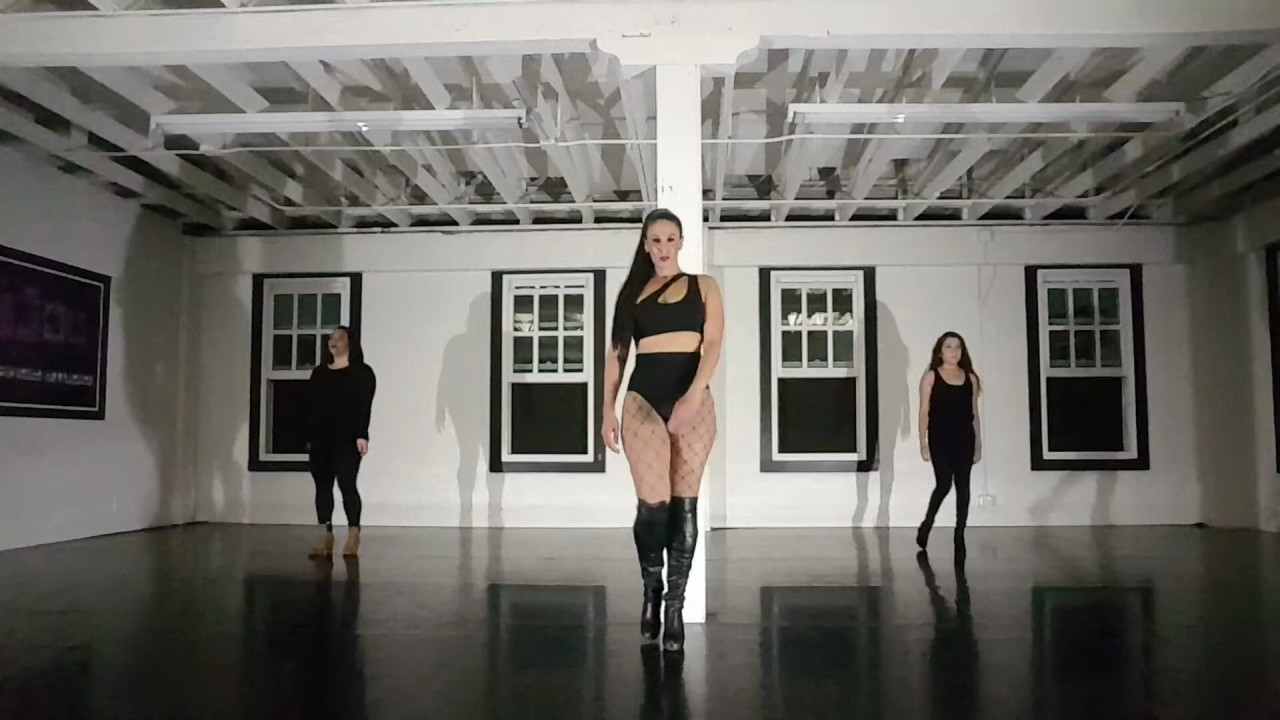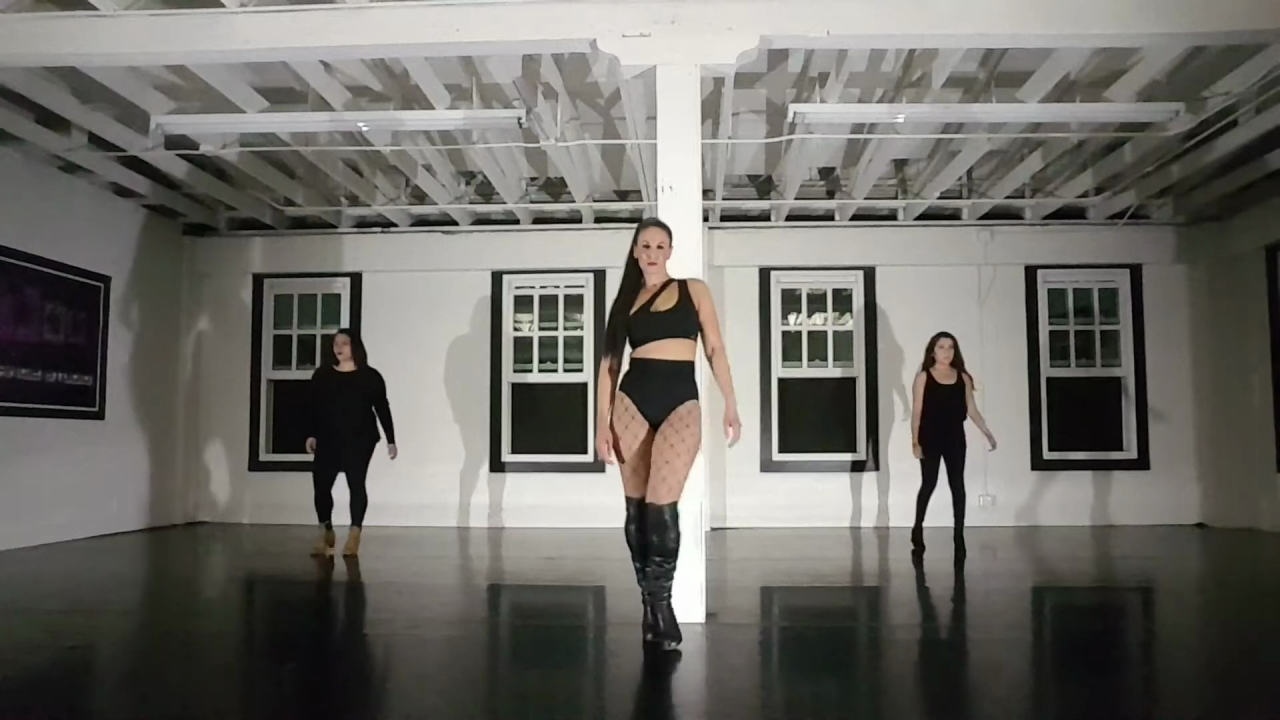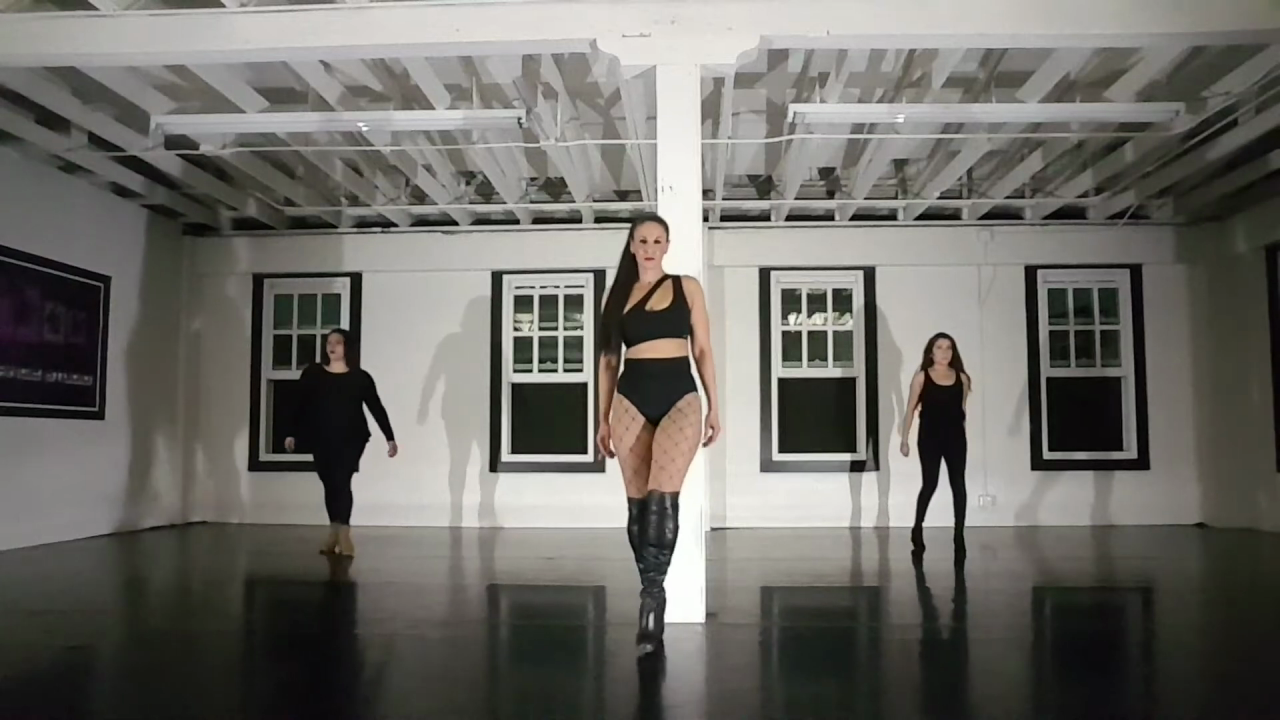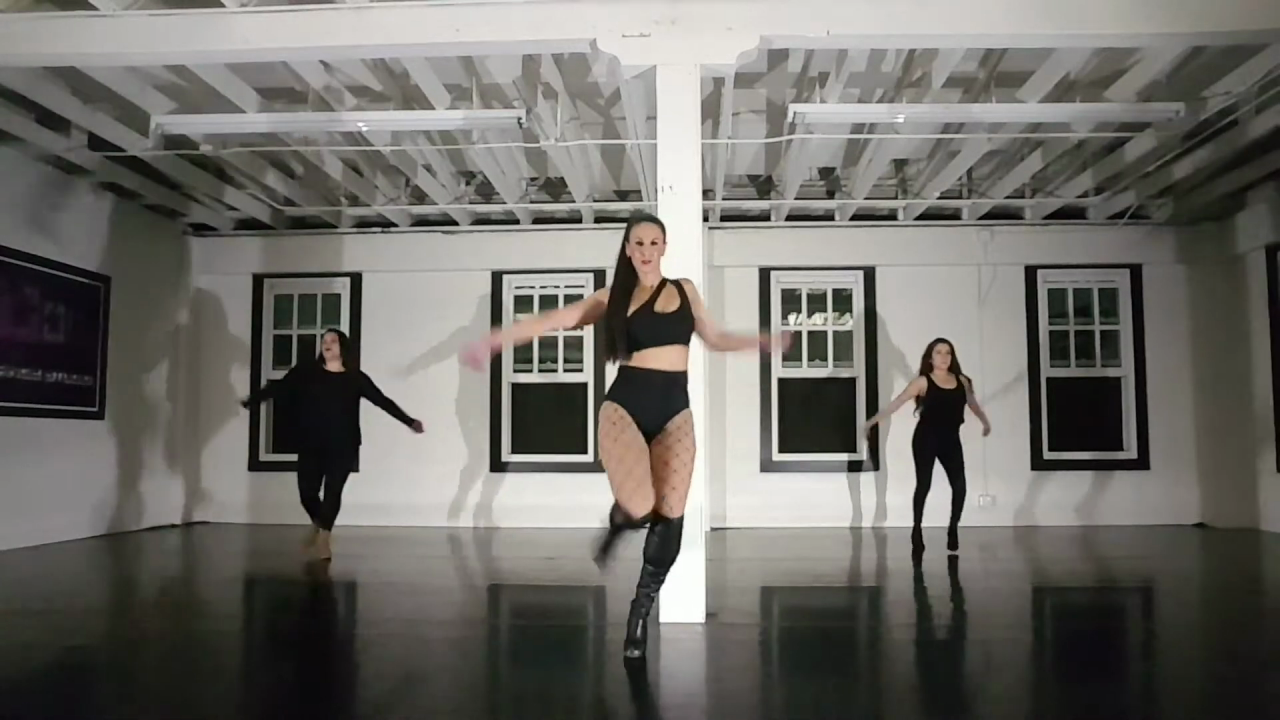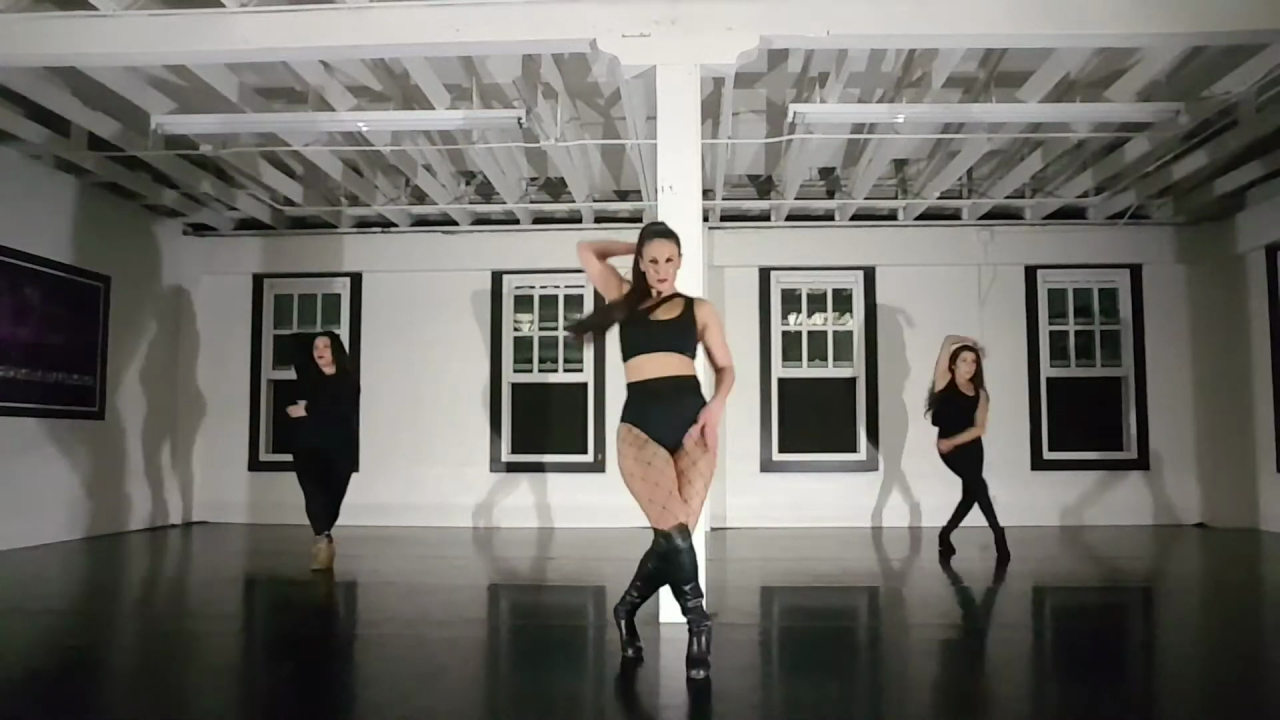
dt=0.5s
person 1, frame 1
left shoulder: (703, 286)
right shoulder: (632, 290)
left elbow: (714, 344)
right elbow: (617, 353)
left wrist: (693, 394)
right wrist: (608, 411)
left hip: (693, 400)
right hip: (644, 397)
left knee: (685, 504)
right knee: (653, 502)
left ankle: (674, 607)
right ankle: (652, 592)
person 1, frame 2
left shoulder: (693, 289)
right shoulder: (625, 299)
left elbow: (715, 349)
right elbow: (609, 363)
left wrist: (731, 406)
right wrist: (603, 422)
left hip: (681, 401)
right hip: (632, 401)
left knee: (662, 503)
right knee: (637, 505)
left ankle: (663, 602)
right ankle: (649, 604)
person 1, frame 3
left shoulder: (687, 287)
right shoulder: (618, 293)
left elbow: (702, 349)
right elbow: (609, 359)
left wrist: (715, 406)
right wrist: (603, 419)
left hip: (679, 396)
right hip: (631, 399)
left knee: (663, 495)
right knee: (639, 503)
left ankle: (651, 600)
right ankle: (653, 595)
person 1, frame 4
left shoulder: (686, 292)
right shoulder: (611, 297)
left elbow: (712, 337)
right elbow: (555, 319)
left wrist: (758, 341)
right wrist: (496, 339)
left hip: (675, 409)
right hip: (624, 407)
left knee: (671, 514)
right knee: (638, 508)
left ankle: (642, 608)
right ankle: (617, 526)
person 1, frame 5
left shoulder: (698, 309)
right shoulder: (625, 297)
left elbow: (726, 367)
right elbow: (586, 250)
left wrist: (716, 405)
right wrist: (636, 245)
left hip: (690, 424)
right hip: (639, 426)
left knee: (675, 536)
right knee: (672, 529)
left ankle: (627, 607)
right ankle: (698, 625)
person 2, frame 1
left shoulder: (361, 372)
right shoulder: (319, 372)
left elbow: (364, 406)
right elbow: (313, 407)
left wrist: (362, 435)
right wrist: (311, 438)
left hip: (347, 438)
right hip: (321, 438)
left knee: (347, 484)
right knee: (322, 486)
left ankle: (353, 535)
right ankle: (327, 535)
person 2, frame 2
left shoulder: (370, 376)
right shoulder: (322, 374)
left elbow: (382, 408)
right elbow: (314, 406)
left wrist: (390, 439)
right wrist: (312, 434)
left hip: (359, 440)
right hip: (328, 439)
left knee: (356, 484)
right knee: (321, 485)
left ankle: (354, 535)
right ankle: (326, 534)
person 2, frame 3
left shoulder: (360, 378)
right shoulder: (312, 374)
left elbow: (376, 408)
right elbow: (301, 406)
left wrist: (390, 437)
right wrist: (293, 434)
left hip: (350, 440)
right hip: (321, 440)
left knee: (341, 482)
right knee: (330, 485)
left ankle: (344, 533)
right ankle: (335, 532)
person 2, frame 4
left shoulder: (356, 378)
right shoulder: (308, 371)
left elbow: (381, 400)
right elbow: (279, 387)
left wrist: (409, 421)
right wrist: (250, 402)
left hip: (343, 444)
right hip: (311, 442)
left knee: (332, 491)
right knee: (307, 491)
left ankle: (324, 535)
right ankle: (317, 525)
person 2, frame 5
left shoulder: (348, 379)
right shoulder: (309, 374)
left elbow: (344, 409)
left wrist: (307, 409)
left hip: (340, 449)
right hip: (308, 448)
left knee: (332, 498)
right knee: (314, 495)
left ankle: (323, 540)
right ankle: (324, 542)
person 3, frame 1
left shoulder: (971, 378)
right shoulder: (931, 377)
left elbow: (974, 413)
right elbow: (924, 411)
left wrist: (977, 442)
right wrist: (922, 442)
left hip: (964, 438)
right hip: (940, 438)
left knee: (963, 486)
right knee: (944, 484)
left ankle: (959, 535)
right ankle: (927, 523)
person 3, frame 2
left shoulder: (963, 378)
right shoulder: (923, 377)
left elbow: (971, 410)
right elbow: (916, 410)
left wrist: (987, 433)
right wrist: (915, 440)
left hip: (955, 437)
right hip: (930, 437)
left knee: (957, 485)
right knee: (929, 484)
left ankle: (959, 537)
right ankle: (917, 530)
person 3, frame 3
left shoulder: (962, 378)
right shoulder: (922, 377)
left elbow: (962, 409)
right elbow: (911, 408)
left wrist: (964, 437)
right wrist: (904, 438)
left hip: (955, 437)
right hip: (930, 437)
left knee: (958, 485)
right knee: (930, 484)
left ankle: (959, 536)
right ankle: (917, 530)
person 3, frame 4
left shoulder: (961, 381)
right shoulder: (923, 382)
left elbow: (972, 403)
right elbow: (897, 402)
left wrist: (985, 421)
right wrist: (873, 421)
left hip: (951, 439)
right hip: (926, 438)
left knee: (960, 486)
right knee: (924, 485)
left ankle: (952, 533)
right ankle: (917, 531)
person 3, frame 5
left shoulder: (980, 394)
right shoulder: (944, 379)
left elbow: (980, 428)
right elbow: (948, 341)
left wrist: (953, 441)
right wrist: (968, 342)
left hip: (971, 446)
right hip: (950, 447)
left knee: (971, 494)
right knee: (978, 485)
left ankle: (946, 534)
right ankle: (997, 533)
